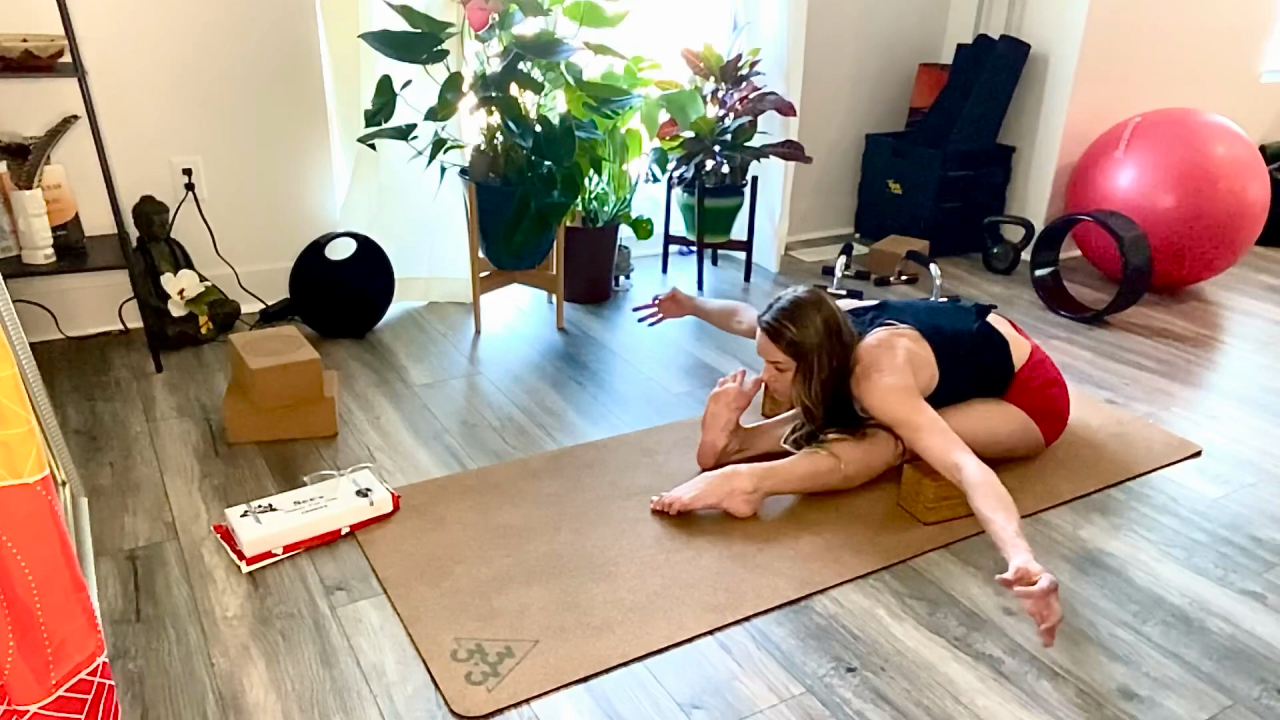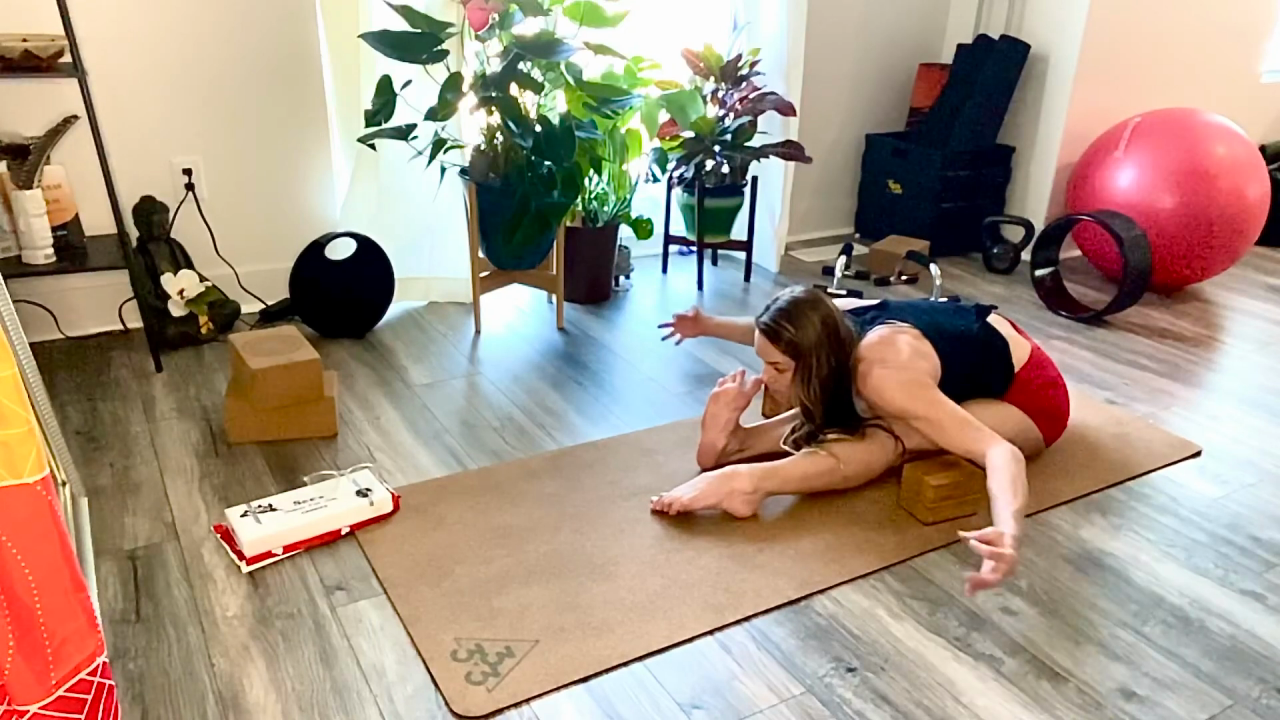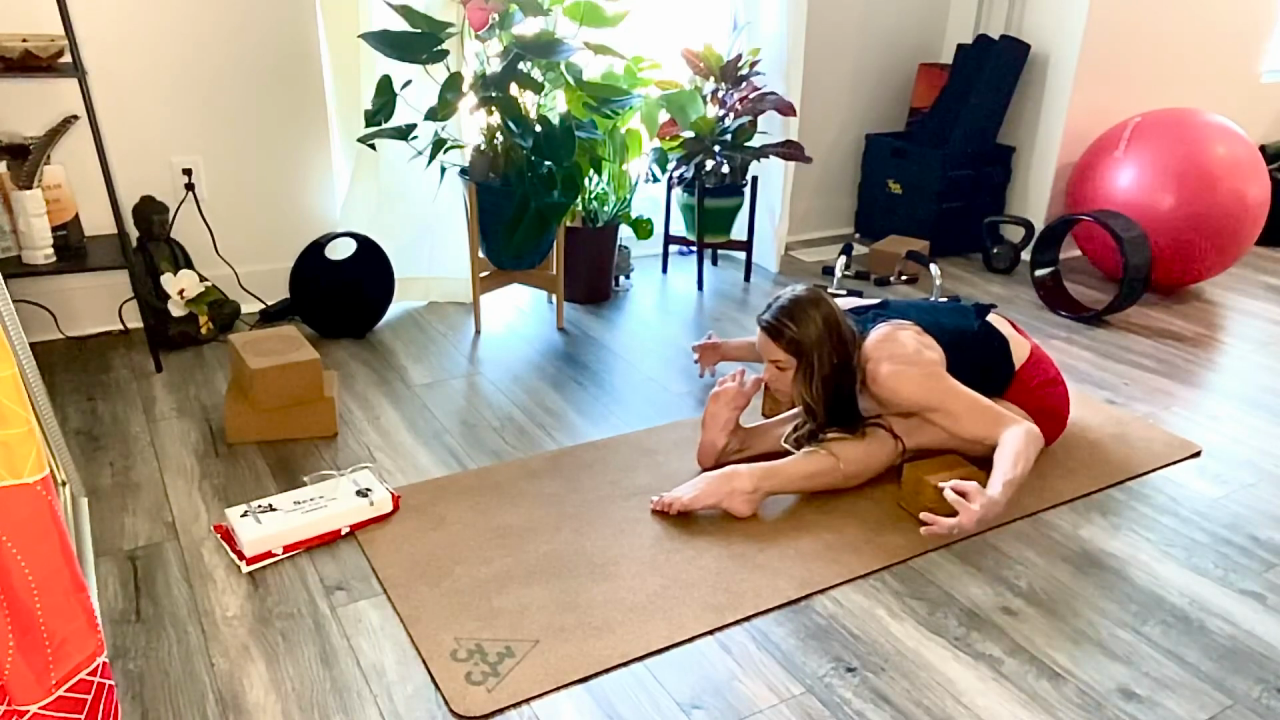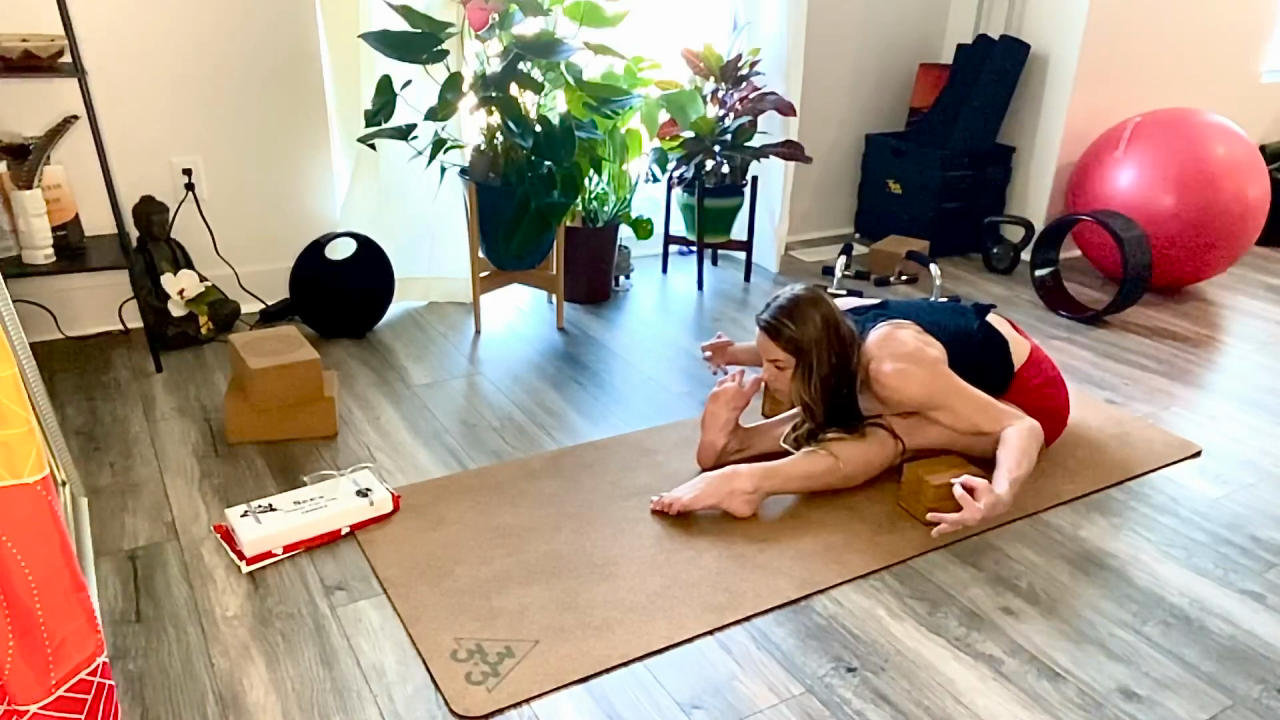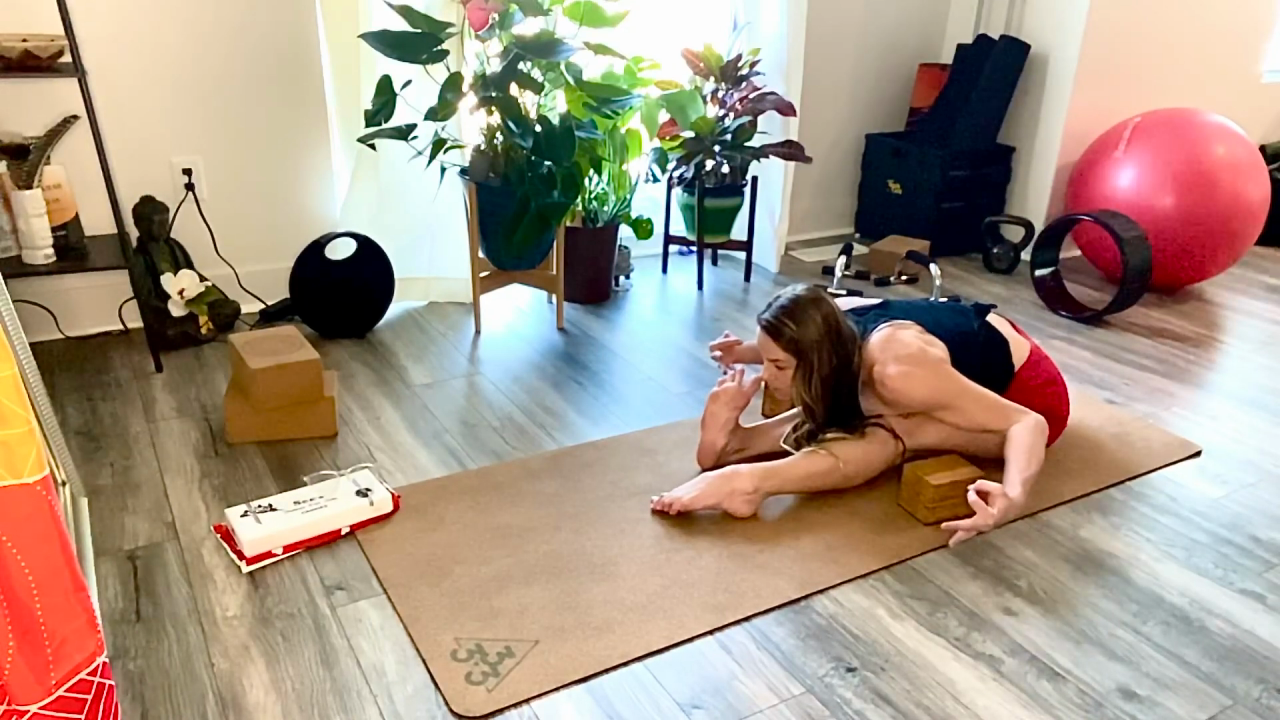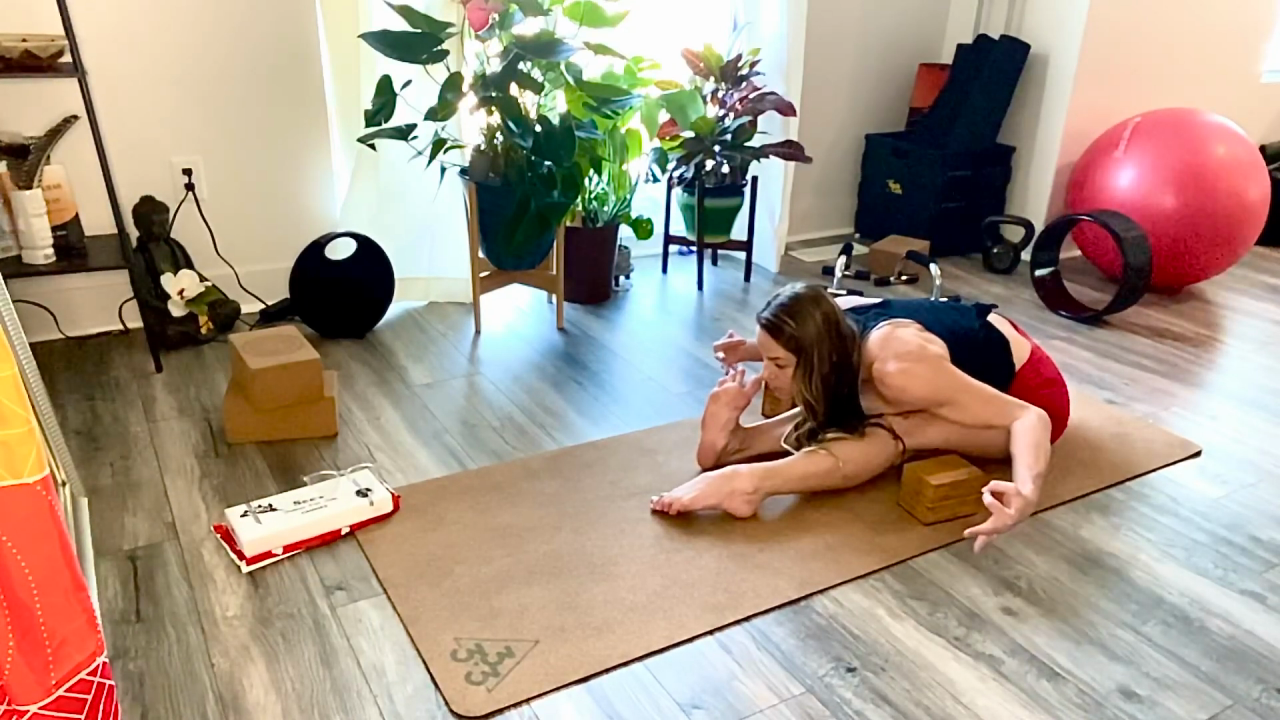
dt=0.7s
person 1, frame 1
left shoulder: (876, 378)
right shoulder: (829, 327)
left elbow: (967, 468)
right elbow: (745, 317)
left wrist: (1021, 558)
right wrist: (691, 305)
left hip: (1030, 396)
left knee: (894, 440)
person 1, frame 2
left shoulder: (881, 375)
right shoulder: (831, 323)
left elbow: (1001, 452)
right elbow: (782, 337)
left wrist: (1008, 534)
right wrist: (711, 326)
left hip: (1030, 397)
left knee: (894, 437)
person 1, frame 3
left shoulder: (889, 372)
right shoulder: (835, 326)
left elbow: (1022, 432)
left wrist: (992, 500)
right wrist: (728, 350)
left hip: (1029, 396)
left knee: (896, 433)
person 1, frame 4
left shoulder: (891, 370)
right shoulder: (835, 324)
left elbow: (1022, 427)
left wrist: (999, 496)
right wrist: (738, 354)
left hip: (1030, 394)
left knee: (893, 433)
person 1, frame 5
left shoulder: (894, 371)
right shoulder: (834, 327)
left elbow: (1027, 423)
right elbow: (796, 350)
left wrist: (1012, 497)
right wrist: (747, 353)
left hip: (1030, 394)
left knee: (893, 432)
person 1, frame 6
left shoulder: (896, 369)
right shoulder: (835, 323)
left elbow: (1029, 417)
left wrist: (1025, 492)
right wrist: (752, 351)
left hip: (1030, 391)
left knee: (894, 432)
